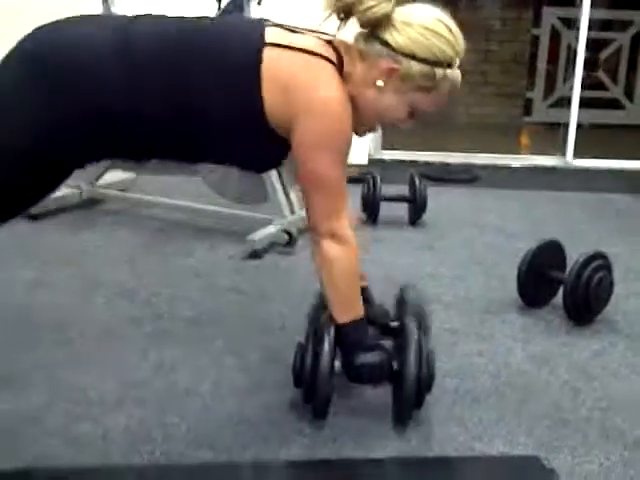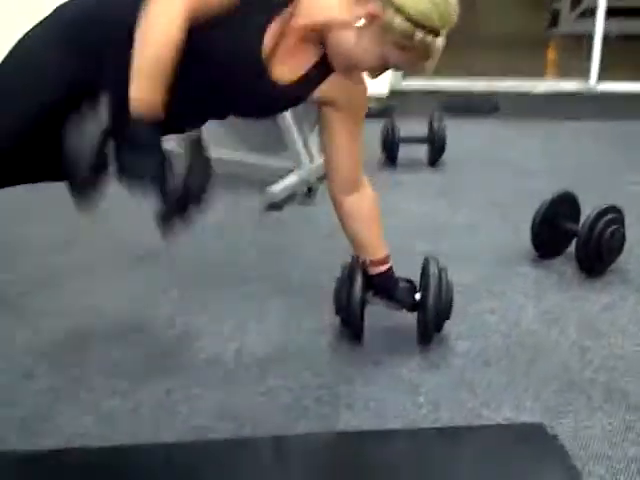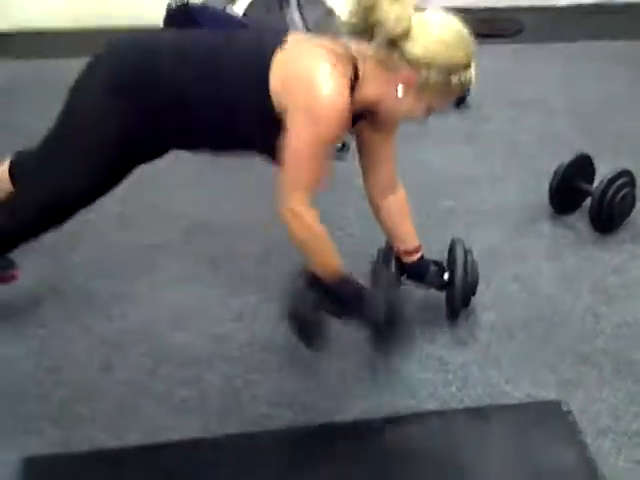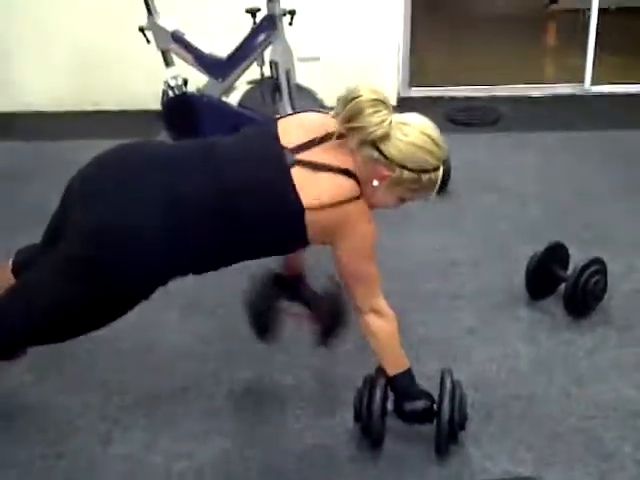
dt=0.7s
person 1, frame 1
left shoulder: (337, 77)
right shoulder: (321, 96)
left elbow: (332, 216)
right elbow: (330, 232)
left wrist: (356, 302)
right wrist: (353, 335)
left hip: (96, 84)
person 1, frame 2
left shoulder: (341, 87)
left elbow: (349, 188)
left wrist: (383, 275)
right wrist: (140, 127)
left hip: (147, 114)
right hip: (86, 47)
person 1, frame 3
left shoulder: (371, 81)
right shoulder: (325, 94)
left elbow: (385, 188)
right elbow: (295, 207)
left wrist: (415, 261)
right wrist: (338, 286)
left hip: (152, 84)
right hip: (128, 90)
right knee: (44, 192)
person 1, frame 4
left shoulder: (317, 126)
right shoulder: (350, 212)
right elbow: (371, 309)
left wrist: (292, 277)
right wrist: (405, 388)
right hip: (125, 243)
left knee: (45, 263)
